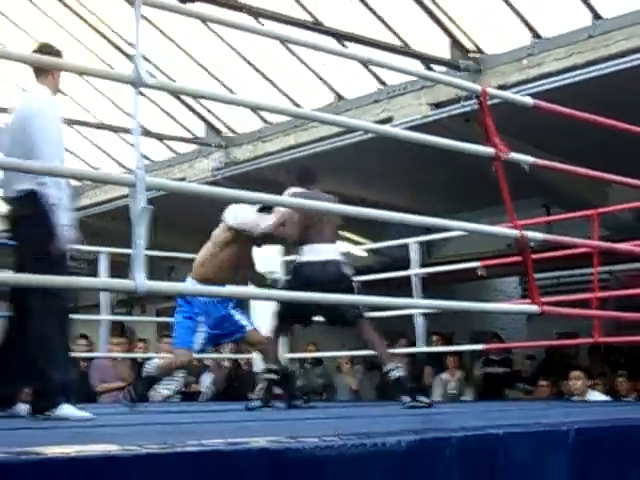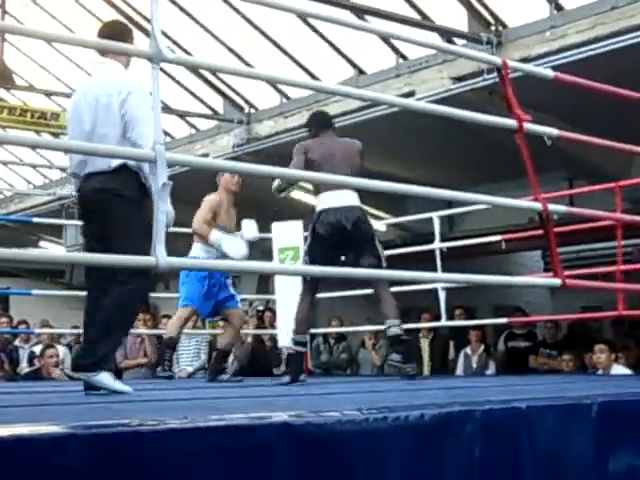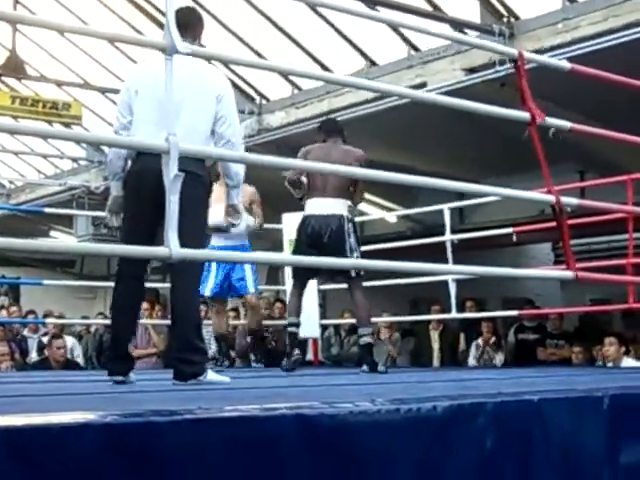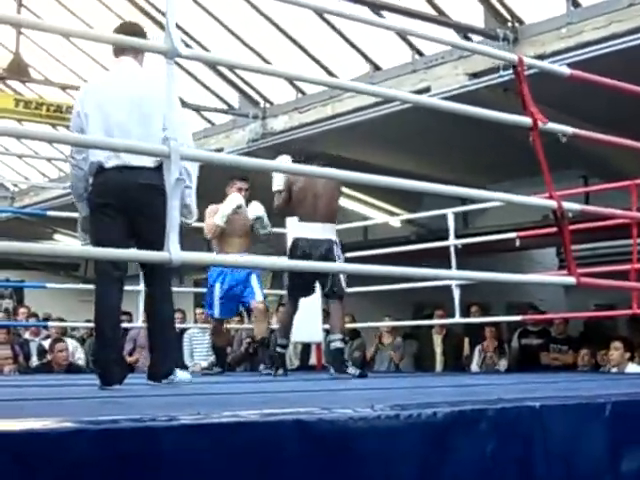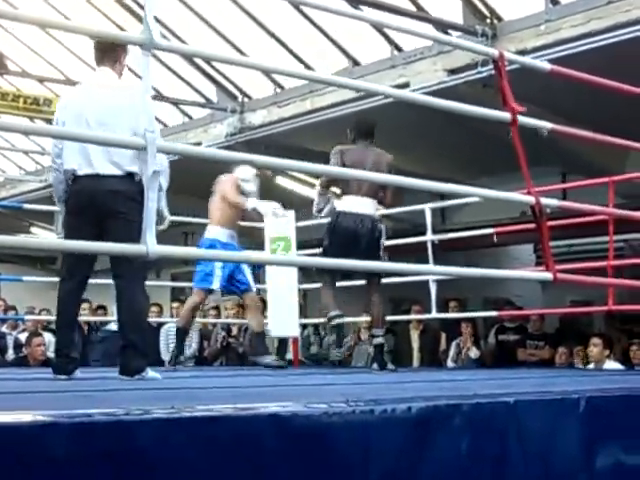
dt=1s
person 1, frame 1
right shoulder: (44, 107)
right elbow: (48, 166)
left wrist: (57, 218)
right wrist: (63, 220)
right hip: (39, 211)
right knee: (51, 302)
right ankle: (51, 397)
person 1, frame 2
left shoulder: (81, 92)
right shoulder: (128, 84)
left elbow: (75, 154)
right elbow: (146, 143)
right wrist: (161, 196)
left hip: (90, 188)
right hip: (122, 186)
left knee: (101, 280)
right knee: (136, 277)
left ankle: (96, 370)
right ankle: (92, 359)
person 1, frame 3
left shoulder: (143, 73)
right shoulder: (214, 78)
left elbow: (121, 131)
right elbow: (230, 140)
left wrist: (116, 185)
right wrist: (234, 192)
left hip: (143, 170)
right hip: (189, 172)
left knee: (131, 266)
right knee: (185, 267)
left ankle: (119, 363)
right ankle: (189, 366)
person 1, frame 4
left shoulder: (90, 91)
right shoulder: (158, 87)
left elbow: (78, 154)
right elbow: (180, 143)
left wrist: (82, 205)
right wrist: (188, 195)
left hip: (106, 186)
right hip: (149, 184)
left knee: (109, 278)
right knee: (158, 277)
left ankle: (110, 371)
right ankle: (163, 368)
person 1, frame 5
left shoulder: (70, 99)
right shoulder: (134, 96)
left elbow: (58, 157)
right elbow: (152, 153)
left wrist: (62, 202)
right wrist: (158, 199)
left hip: (81, 190)
right hip: (121, 190)
left knee: (73, 277)
right knee: (129, 277)
left ankle: (64, 362)
right ankle: (134, 363)
person 2, frame 1
left shoulder: (297, 196)
right shoulder: (334, 202)
left elbow: (294, 235)
left hip: (306, 270)
right hip: (335, 268)
left knee: (278, 331)
right knee: (367, 331)
left ankle: (267, 393)
right ankle: (405, 391)
person 2, frame 2
left shoulder: (304, 147)
right shoulder: (355, 146)
left elbow: (288, 183)
left wrist: (279, 186)
left hip: (326, 216)
right hip: (355, 213)
left knee: (309, 291)
right knee: (379, 283)
left ankle: (296, 366)
right ankle: (399, 348)
person 2, frame 3
left shoulder: (308, 151)
right shoulder: (358, 156)
left elbow: (290, 177)
right elbow: (356, 198)
left wrist: (300, 187)
left hip: (311, 220)
right hip: (338, 220)
left knee: (298, 285)
right knee: (355, 287)
left ankle: (292, 347)
right ankle: (367, 357)
person 2, frame 4
left shoulder: (293, 178)
left elbow: (279, 208)
left wrist: (278, 183)
left hip: (301, 243)
right hip: (327, 243)
left knee: (291, 302)
right knee: (335, 301)
left ankle: (279, 362)
right ankle: (337, 358)
person 2, frame 5
left shoulder: (340, 151)
right shoulder: (387, 159)
left elbow: (329, 179)
right elbow: (388, 200)
left wrist: (322, 197)
left hip: (344, 218)
right hip: (370, 221)
left knee: (329, 280)
right knee: (374, 287)
right ankle: (378, 356)
person 3, frame 1
left shoulder: (246, 243)
right shoulder: (236, 227)
left elbow: (252, 278)
right elbow: (277, 220)
left hip: (221, 300)
right hip: (196, 301)
left knee: (259, 341)
right knee: (181, 359)
person 3, frame 2
left shoulder: (231, 210)
right shoulder: (213, 200)
right elbow: (198, 226)
left wrist: (241, 236)
right wrist: (224, 241)
left hip: (217, 269)
left knee: (238, 317)
right knee: (187, 311)
left ankle: (218, 369)
right ankle: (164, 363)
person 3, frame 3
left shoulder: (250, 191)
right shoulder: (209, 190)
left elbow: (260, 220)
left wrist: (250, 222)
right wrist: (209, 219)
left hip: (241, 249)
right hip: (217, 249)
left knee: (252, 299)
right knee: (218, 304)
left ankle: (255, 352)
right ankle: (224, 355)
person 3, frame 4
left shoulder: (252, 211)
right shoulder: (214, 210)
left elbow: (265, 232)
right elbow: (209, 234)
left wrist: (261, 218)
right wrist: (225, 212)
left hip: (246, 269)
right hip: (222, 270)
left knee: (260, 308)
right knee: (217, 322)
right ankle: (220, 363)
person 3, frame 5
left shoulder: (240, 197)
right shoulder: (225, 180)
right elbow: (236, 201)
left wrist: (250, 189)
right wrist: (262, 204)
left hip: (232, 247)
right hip: (215, 243)
left knee: (253, 300)
right knee: (200, 296)
left ankle: (259, 352)
right ankle: (177, 351)
